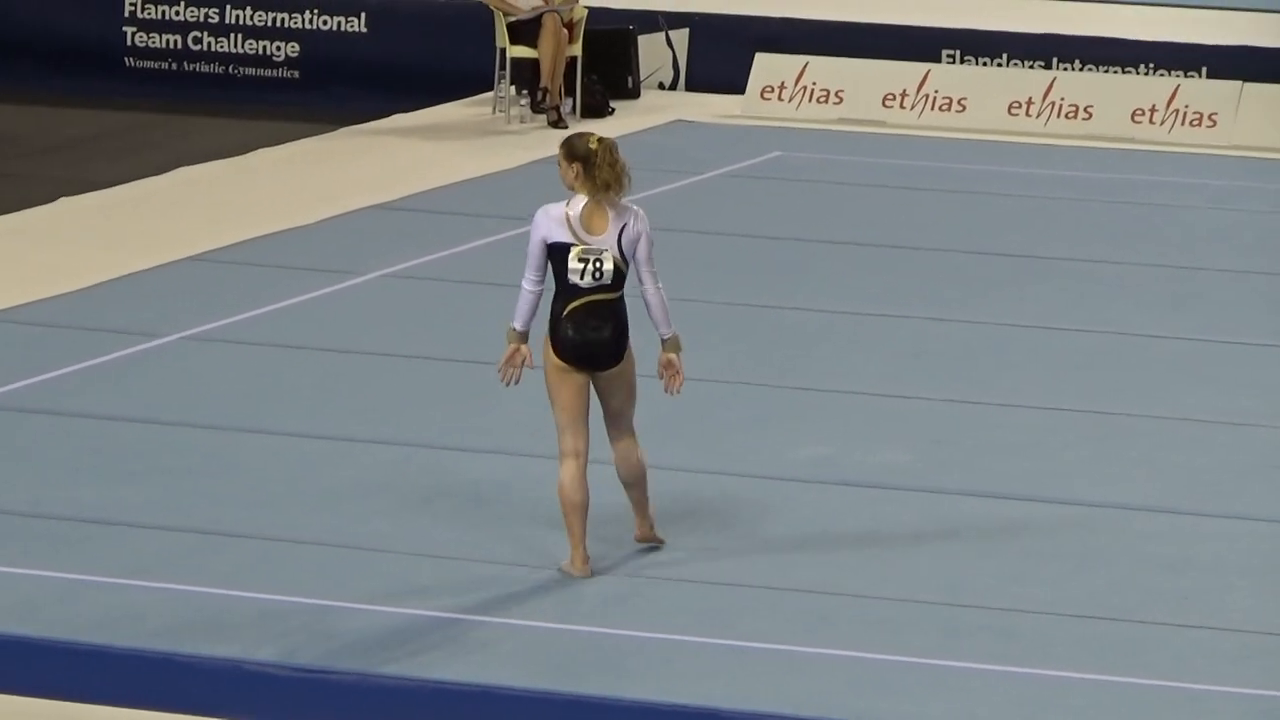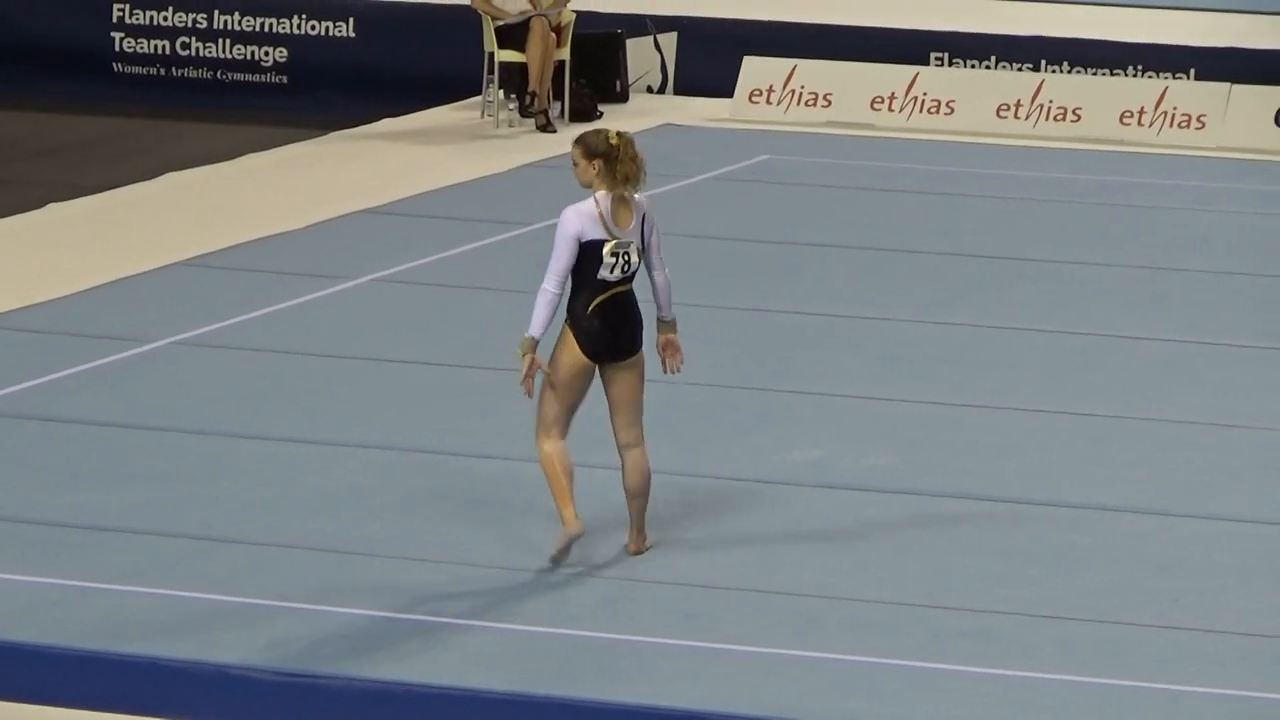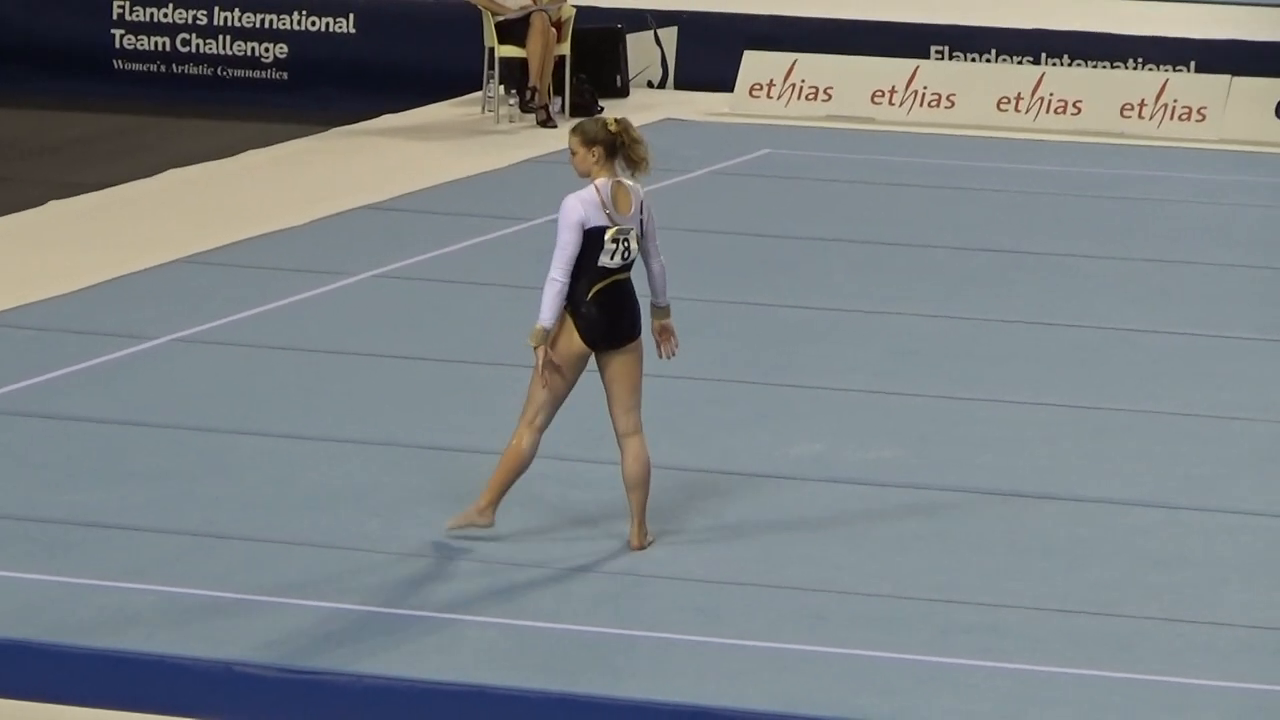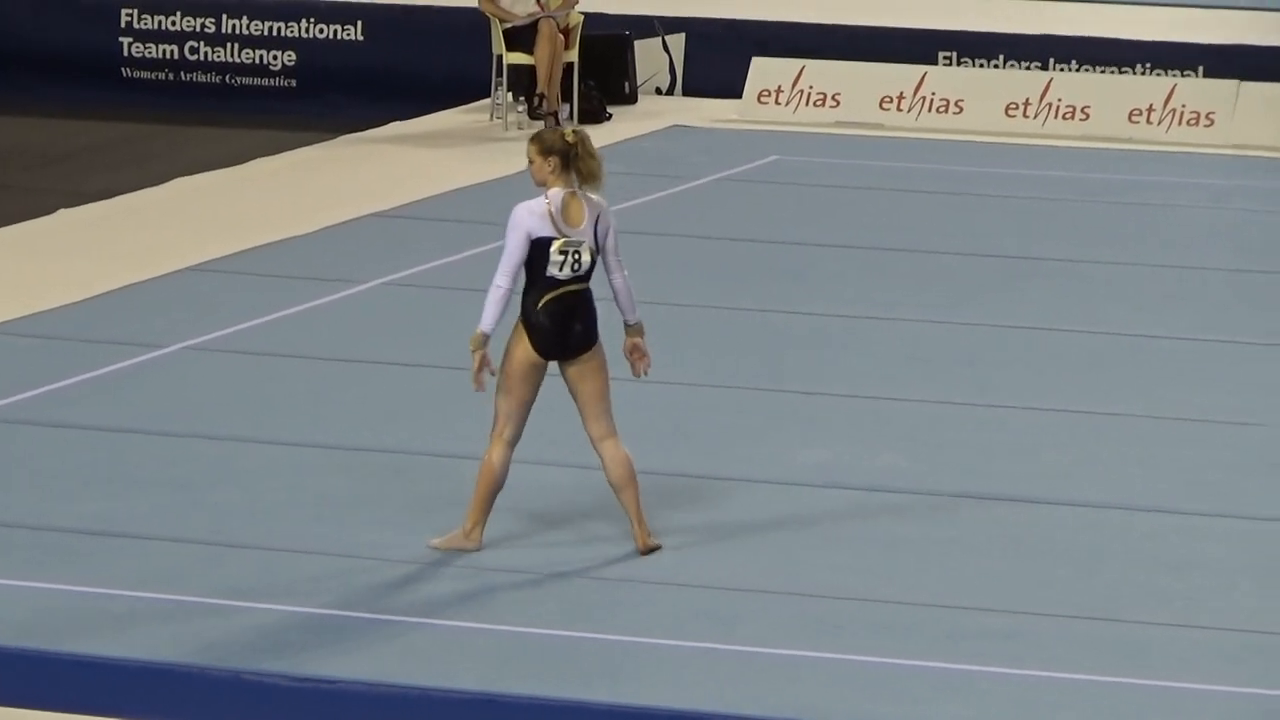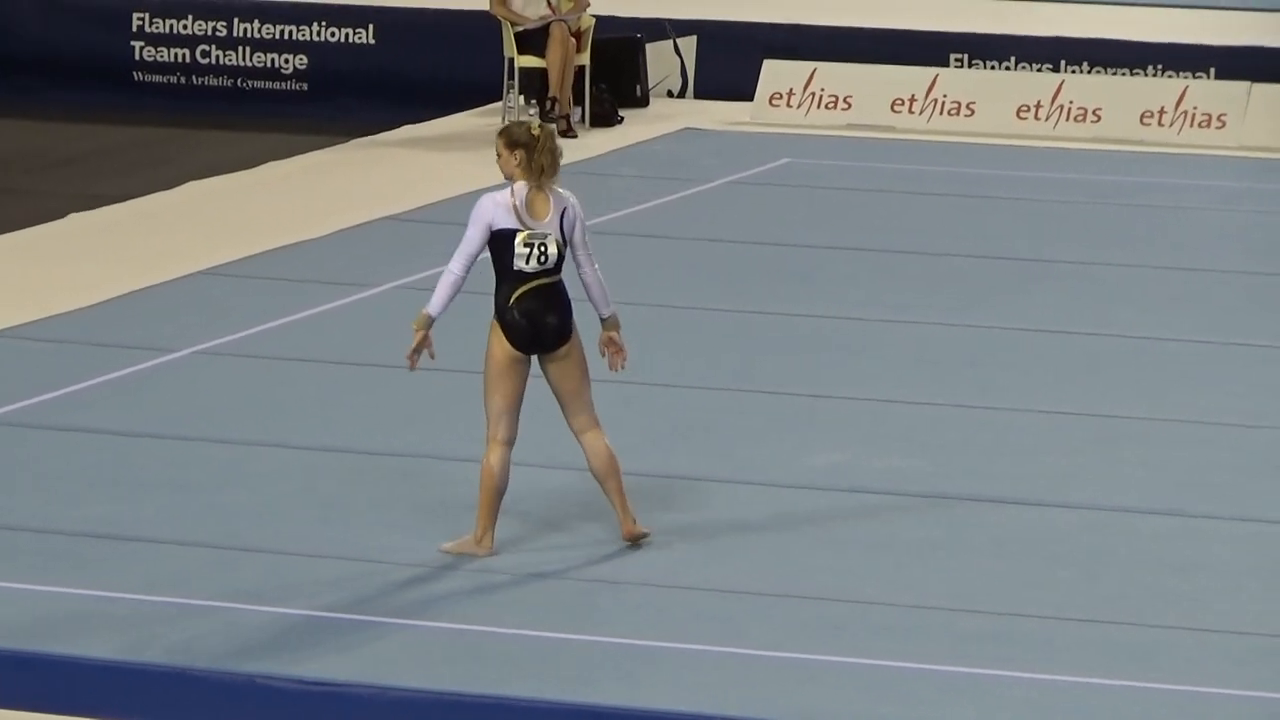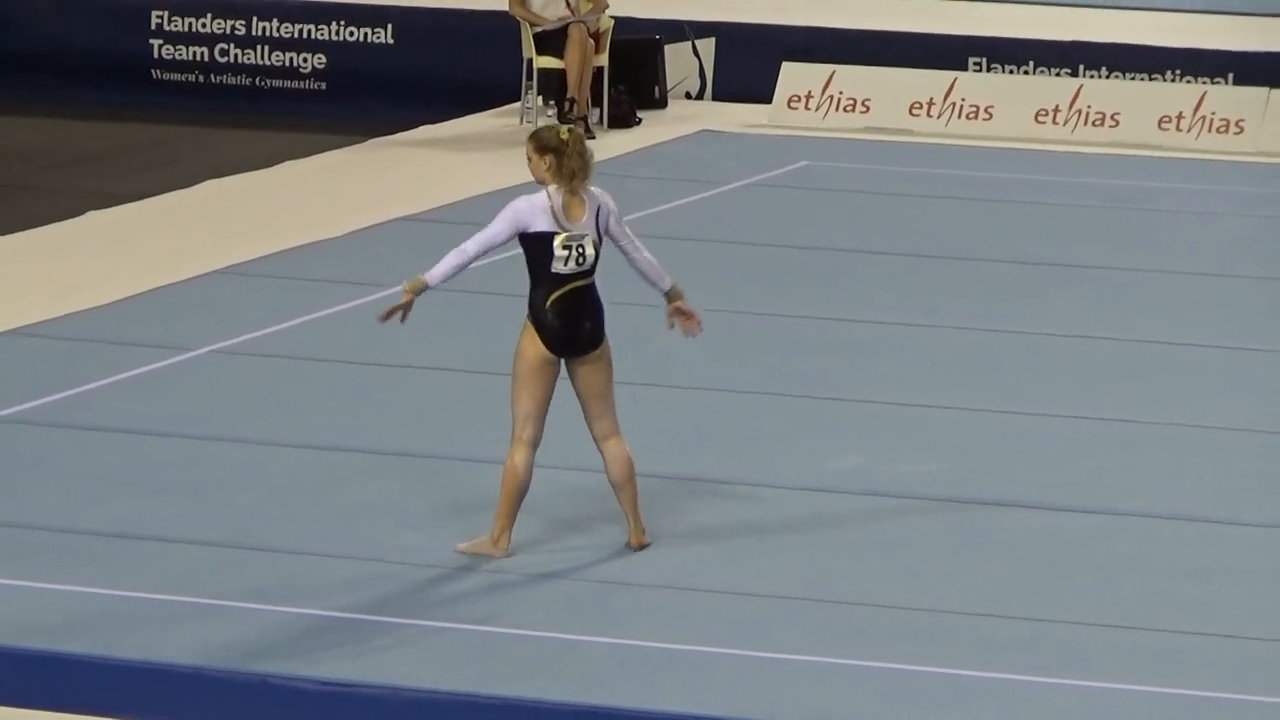
dt=0.3s
person 1, frame 1
left shoulder: (549, 218)
right shoulder: (632, 217)
left elbow: (532, 284)
right elbow: (650, 285)
left wrist: (518, 336)
right wrist: (669, 344)
left hip: (567, 336)
right hip: (612, 334)
left knee: (572, 452)
right knee: (623, 436)
left ankle: (578, 556)
right ankle: (644, 525)
person 1, frame 2
left shoulder: (577, 216)
right shoulder: (641, 209)
left elbow: (553, 285)
right elbow: (658, 272)
left wrist: (530, 345)
right wrist: (667, 327)
left hip: (585, 329)
right hip: (627, 326)
left knee: (550, 433)
right knee: (631, 440)
left ankle: (569, 519)
right ankle: (637, 535)
person 1, frame 3
left shoulder: (578, 204)
right shoulder: (637, 196)
left elbow: (560, 274)
right elbow: (654, 261)
left wrist: (541, 336)
right wrist: (661, 312)
left hip: (584, 317)
right hip: (625, 316)
left knee: (532, 422)
right knee: (630, 431)
left ankle: (485, 508)
right ankle: (639, 530)
person 1, frame 4
left shoulder: (528, 213)
right shoulder: (598, 209)
left elbow: (504, 280)
right elbow: (617, 274)
left wrist: (481, 341)
right wrist: (634, 330)
left hip: (538, 327)
right hip: (580, 326)
left knee: (503, 436)
right knee: (605, 435)
left ankle: (471, 531)
right ankle: (641, 532)
person 1, frame 5
left shoulder: (493, 204)
right shoulder: (566, 202)
left elbow: (459, 266)
right elbow: (588, 269)
left wrist: (425, 321)
right wrist: (609, 324)
left hip: (514, 322)
right hip: (556, 318)
left knee: (500, 439)
right knee: (587, 427)
left ankle: (482, 537)
right ankle: (628, 522)
person 1, frame 6
left shoulder: (528, 208)
right shoulder: (599, 201)
left elbow: (471, 250)
right elbow: (636, 251)
left wrist: (419, 286)
right wrist: (672, 295)
left hip: (546, 324)
right hip: (589, 321)
left knee: (525, 438)
right knee: (608, 432)
left ankle: (499, 537)
right ankle: (636, 530)
